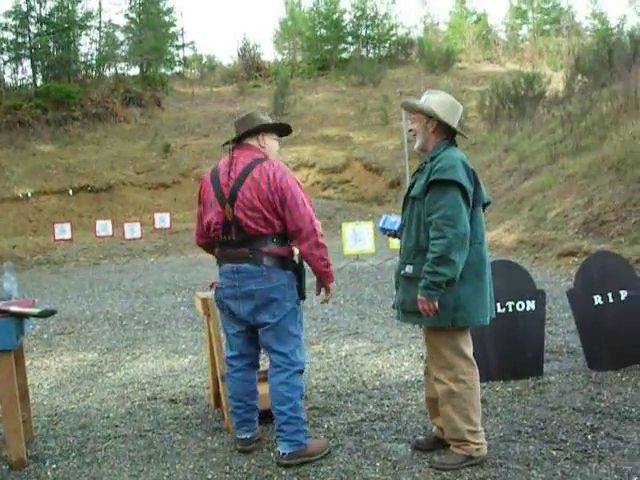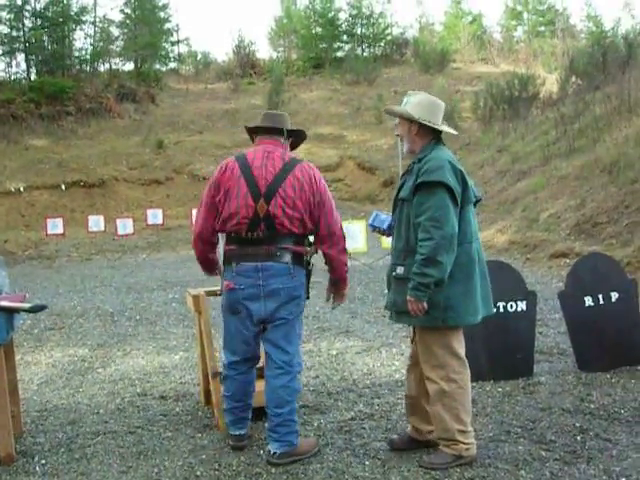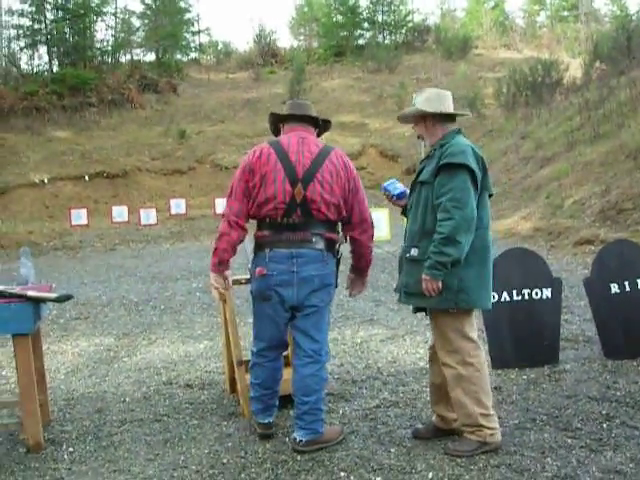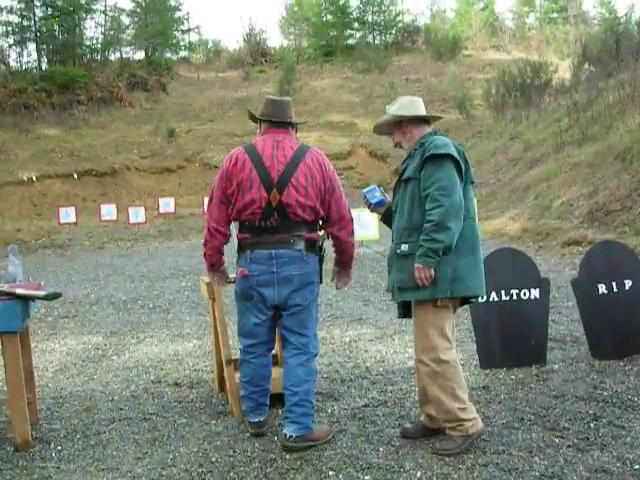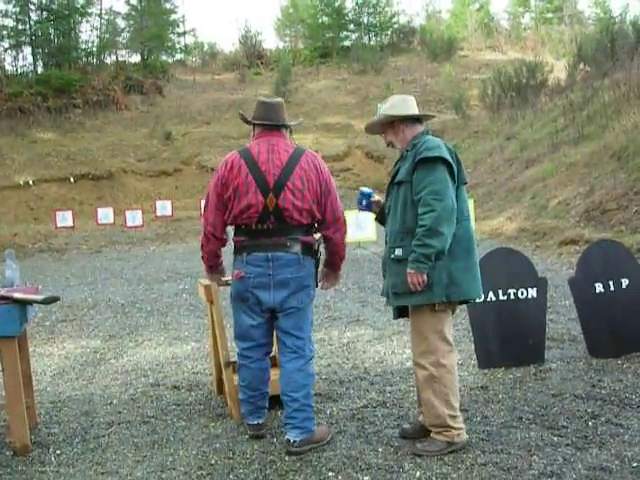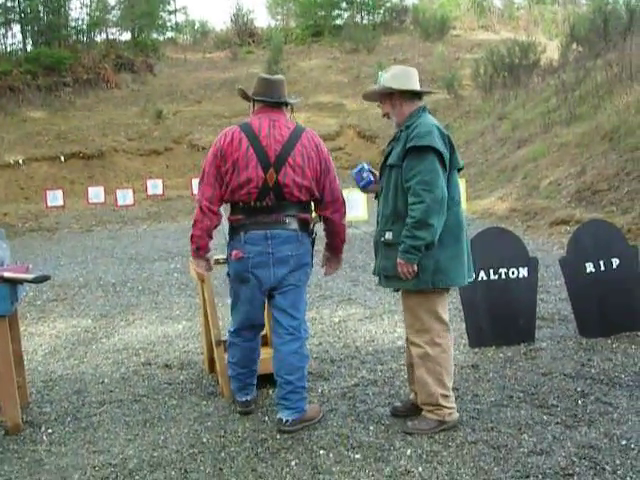
dt=0.4s
person 1, frame 1
left shoulder: (447, 167)
right shoulder: (440, 164)
left elbow: (450, 236)
left wrist: (430, 287)
right wrist: (404, 231)
left hip: (446, 291)
right hip: (439, 289)
left knee: (452, 368)
right knee: (438, 365)
left ankle: (468, 444)
right ankle: (445, 429)
person 1, frame 2
left shoulder: (434, 169)
right shoulder: (431, 164)
left elbow: (439, 237)
left wrist: (419, 288)
right wrist: (395, 228)
left hip: (439, 291)
right hip: (431, 288)
left knee: (443, 368)
right knee: (421, 363)
left ankle: (457, 444)
right ankle: (422, 430)
person 1, frame 3
left shoulder: (456, 155)
right shoulder: (446, 154)
left elbow: (457, 220)
left wrist: (435, 268)
right wrist: (409, 206)
left hip: (450, 276)
right hip: (443, 275)
left knee: (460, 353)
right knee: (442, 351)
left ankle: (482, 430)
right ankle: (448, 418)
person 1, frame 4
left shoulder: (438, 151)
right shoulder: (422, 157)
left elbow: (446, 209)
left wrist: (427, 257)
right wrist: (388, 212)
left hip: (435, 271)
right hip: (423, 271)
left knee: (435, 350)
right knee: (427, 349)
left ankle: (463, 422)
right ankle: (436, 417)
person 1, frame 5
left shoulder: (430, 152)
right shoulder: (416, 156)
left elbow: (439, 212)
left wrist: (420, 262)
right wrist: (384, 211)
left hip: (432, 274)
right hip: (421, 273)
left knee: (433, 353)
right knee: (425, 351)
left ankle: (449, 430)
right ankle: (432, 418)
person 1, frame 6
left shoulder: (423, 135)
right shoulder: (414, 132)
left elbow: (428, 201)
left wrist: (410, 251)
right wrist: (382, 189)
left hip: (425, 256)
right hip: (416, 253)
left knee: (428, 333)
right knee: (417, 331)
left ankle: (440, 409)
right ankle: (422, 397)
person 2, frame 1
left shoulder: (211, 178)
right shoulder: (274, 172)
left elbow: (202, 237)
right elbow: (307, 230)
right wrist: (324, 275)
left hip: (229, 279)
right hip: (270, 278)
left knee: (239, 359)
right knee: (285, 363)
left ankle: (245, 433)
right ankle: (291, 444)
person 2, frame 2
left shoulder: (227, 169)
right shoulder: (306, 173)
left elbow: (203, 230)
right elbow: (331, 234)
left wrist: (211, 266)
right wrist: (339, 280)
left hip: (239, 275)
right hip: (285, 276)
left knee: (238, 359)
right knee: (283, 362)
left ankle: (237, 431)
right ankle: (282, 443)
person 2, frame 3
left shoulder: (259, 156)
right shoulder: (338, 160)
left elbow: (233, 217)
right elbow: (361, 223)
left wrist: (219, 264)
right wrist: (360, 269)
left hip: (271, 262)
right hip: (317, 263)
left knee: (266, 346)
right knee: (311, 351)
left ankle: (264, 418)
right ankle: (308, 431)
person 2, frame 4
left shoulder: (237, 159)
right shoulder: (315, 159)
left elbow: (216, 220)
right elbow: (340, 219)
left wrist: (214, 264)
right wrist: (344, 263)
left hip: (253, 263)
right hip: (299, 262)
left knee: (254, 346)
right knee: (300, 348)
left ankle: (256, 417)
right ankle: (298, 427)
person 2, frame 5
left shoulder: (231, 164)
right shoulder: (311, 162)
left elbow: (213, 224)
right elbow: (334, 223)
left wrist: (212, 265)
right wrist: (333, 265)
left hip: (249, 266)
right hip: (295, 266)
left knee: (252, 349)
right knee: (296, 351)
left ankle: (255, 419)
right ankle: (300, 431)
person 2, frame 6
left shoulder: (229, 139)
right shoulder: (310, 140)
left elbow: (208, 200)
right elbow: (333, 202)
left wrist: (199, 249)
right wrist: (335, 248)
left hip: (246, 244)
right hip: (293, 244)
left knee: (244, 326)
right knee: (290, 331)
left ankle: (243, 395)
right ankle: (291, 410)
